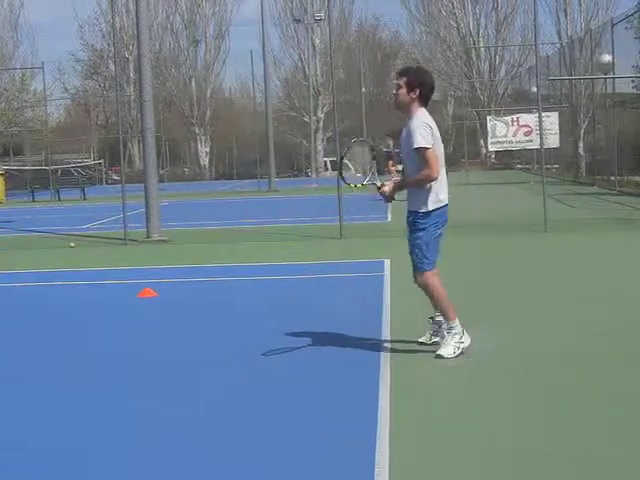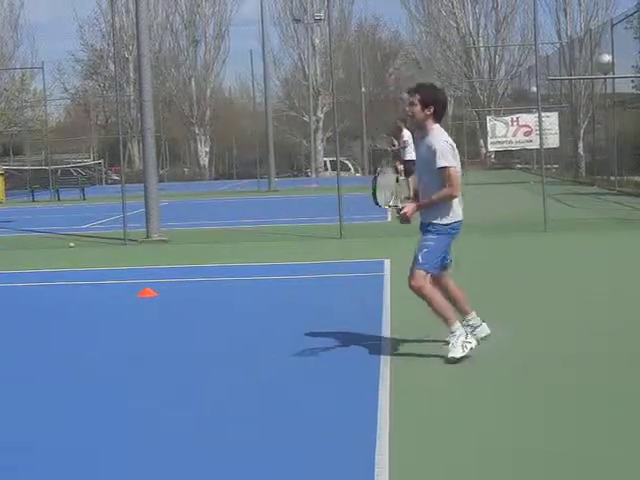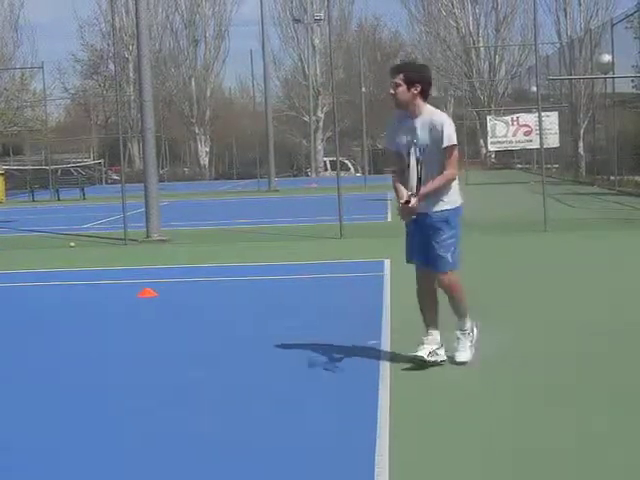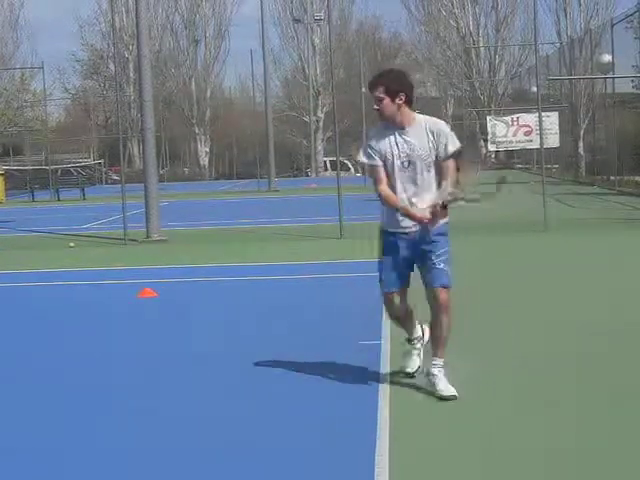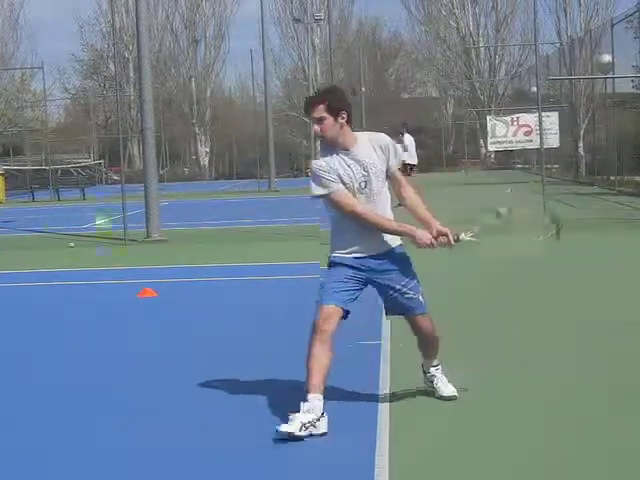
dt=0.4s
person 1, frame 1
left shoulder: (420, 126)
right shoulder: (414, 123)
left elbow: (432, 172)
left wrist: (396, 186)
right wrist: (397, 184)
left hip: (429, 210)
right hip: (422, 209)
left knee: (425, 275)
right knee: (425, 270)
left ankle: (456, 332)
right ankle: (442, 323)
person 1, frame 2
left shoulder: (440, 143)
right shoulder: (421, 138)
left elbow: (453, 189)
left wrist: (416, 205)
right wrist: (412, 205)
left hip: (442, 223)
right hip: (431, 222)
left knee: (418, 281)
right knee: (439, 277)
left ankle: (459, 334)
right ankle: (473, 323)
person 1, frame 3
left shoulder: (440, 121)
right shoulder: (397, 122)
left elbow: (450, 171)
left wrist: (420, 196)
right wrist: (402, 198)
left hip: (444, 210)
right hip: (415, 213)
left knee: (445, 277)
right knee: (423, 275)
left ankle: (466, 329)
right ankle: (433, 340)
person 1, frame 4
left shoulder: (436, 129)
right shoulder: (375, 139)
left elbow: (449, 177)
right elbow: (383, 190)
left wrist: (438, 206)
right wrist: (415, 215)
left hip: (432, 231)
right hip: (395, 231)
left knee: (440, 298)
right knee: (393, 300)
left ankle: (435, 369)
right ankle: (417, 334)
person 1, frame 5
left shoulder: (380, 143)
right shoulder: (321, 166)
left elbow: (403, 188)
right elbow: (358, 212)
left wrist: (431, 223)
right wrist: (411, 232)
left hip: (389, 253)
right hip: (346, 258)
left knee: (423, 325)
right knee: (323, 325)
left ankle: (433, 371)
right ankle: (312, 410)
